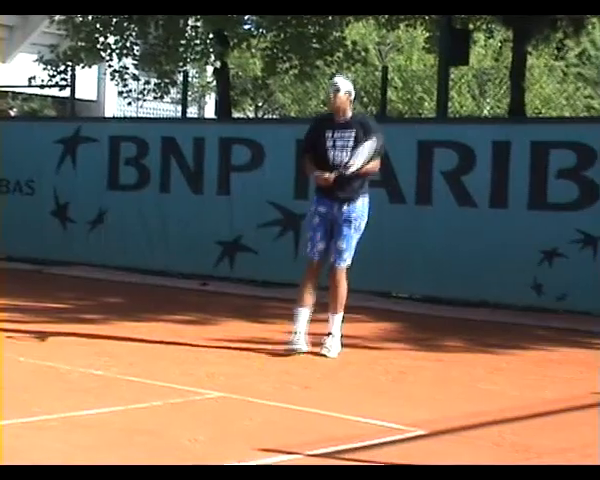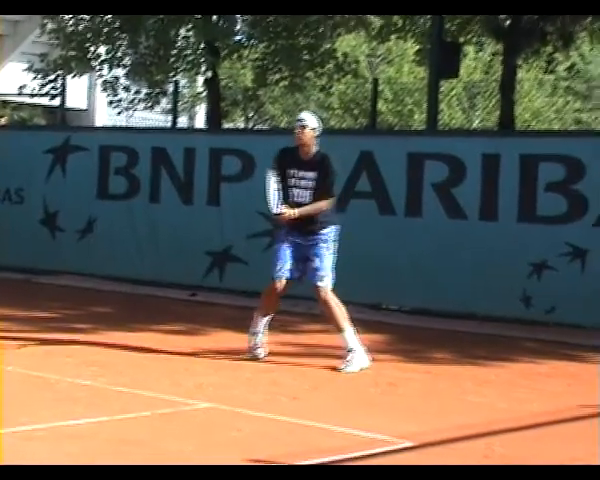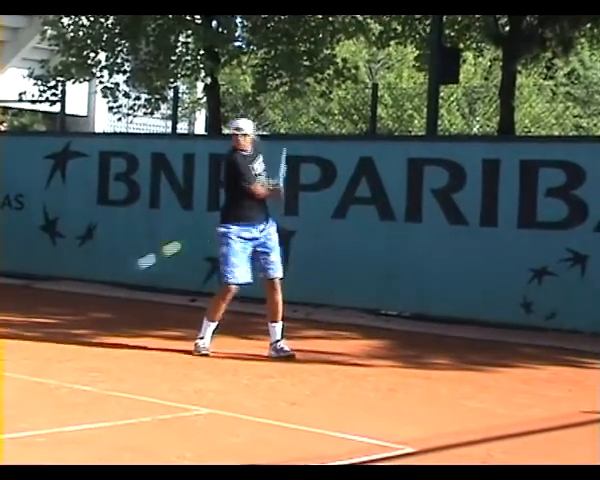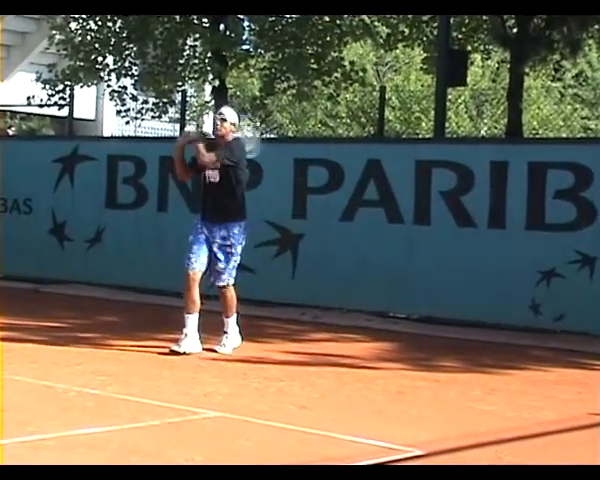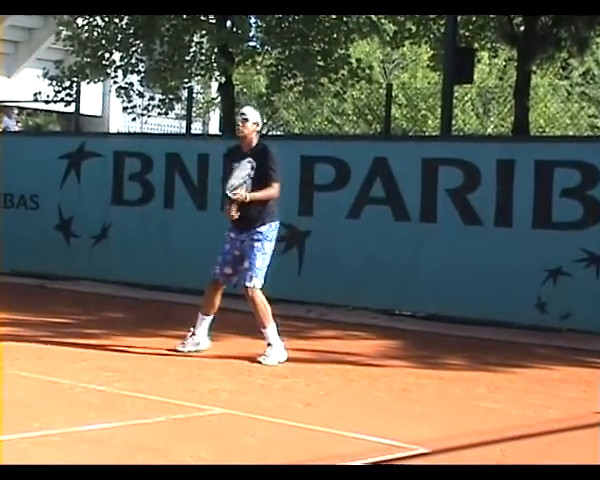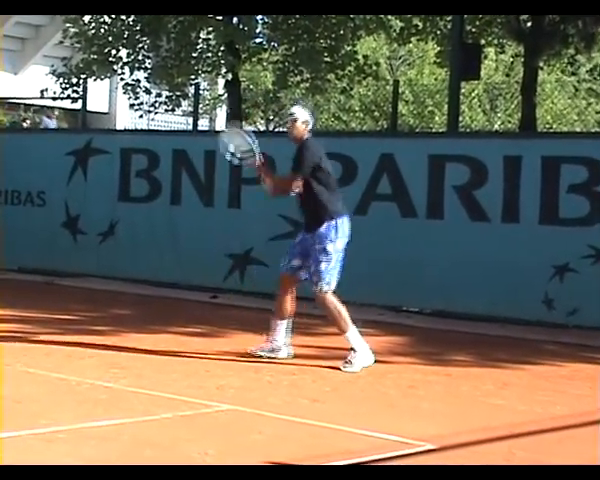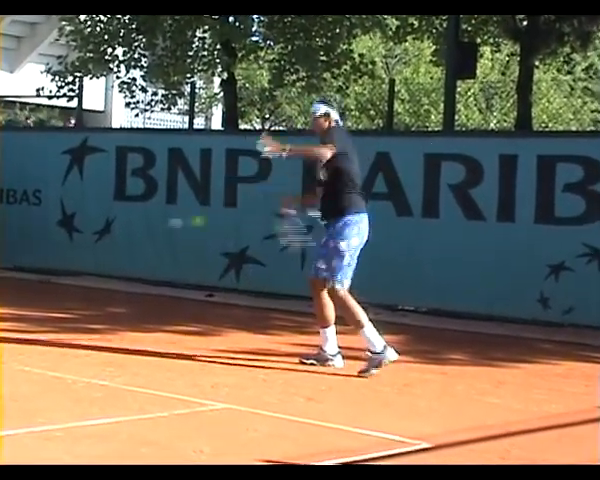
dt=0.7s
person 1, frame 1
left shoulder: (366, 125)
right shoulder: (319, 124)
left elbow: (376, 162)
right elbow: (308, 159)
left wrist: (361, 168)
right wrist: (317, 174)
left hip: (353, 205)
right hip: (324, 201)
left knee: (339, 269)
right knee: (314, 265)
left ankle: (333, 335)
right ankle: (299, 333)
person 1, frame 2
left shoulder: (325, 162)
right shoulder: (284, 156)
left elbow: (326, 203)
left wrist: (297, 212)
right wrist: (282, 212)
left hip: (320, 233)
right hip: (291, 233)
left knee: (323, 291)
right knee: (276, 286)
left ankle: (357, 351)
right ankle: (256, 336)
person 1, frame 3
left shoulder: (256, 151)
right shoulder: (233, 159)
right elbow: (258, 191)
left wrist: (271, 188)
right wrist: (275, 189)
left hip: (264, 226)
right hip: (234, 229)
left knee: (273, 282)
right knee: (229, 287)
left ankle: (276, 342)
right ankle: (203, 338)
person 1, frame 4
left shoulder: (236, 146)
right shoulder: (206, 148)
left elbow: (207, 160)
right elbow: (184, 175)
left wrist: (197, 142)
right wrist: (180, 148)
left hip: (231, 224)
right hip: (205, 222)
left knee: (223, 283)
right knee: (192, 275)
left ankle: (231, 333)
right ankle: (190, 337)
person 1, frame 5
left shoulder: (266, 153)
right shoulder: (230, 154)
left elbow: (274, 191)
left wrist: (248, 197)
right wrist: (231, 204)
left hip: (262, 228)
right hip: (238, 227)
left knee: (251, 288)
right knee: (218, 283)
left ankle: (275, 346)
right ankle: (198, 336)
person 1, frame 6
left shoulder: (308, 148)
right shoulder: (302, 149)
left elbow: (287, 185)
right elbow: (294, 186)
left wrist: (265, 172)
right wrist: (269, 177)
left hip: (330, 226)
right hip: (312, 228)
left knee: (323, 293)
right knee: (287, 280)
left ankle: (361, 350)
right ankle: (279, 342)
person 1, frame 7
left shoulder: (336, 136)
right shoulder: (326, 142)
left elbow: (323, 154)
left wrist: (284, 149)
right wrist: (301, 201)
left hip: (350, 221)
right hip: (336, 222)
left knee: (337, 290)
right knee: (318, 284)
left ankle: (379, 349)
right ankle: (329, 351)
